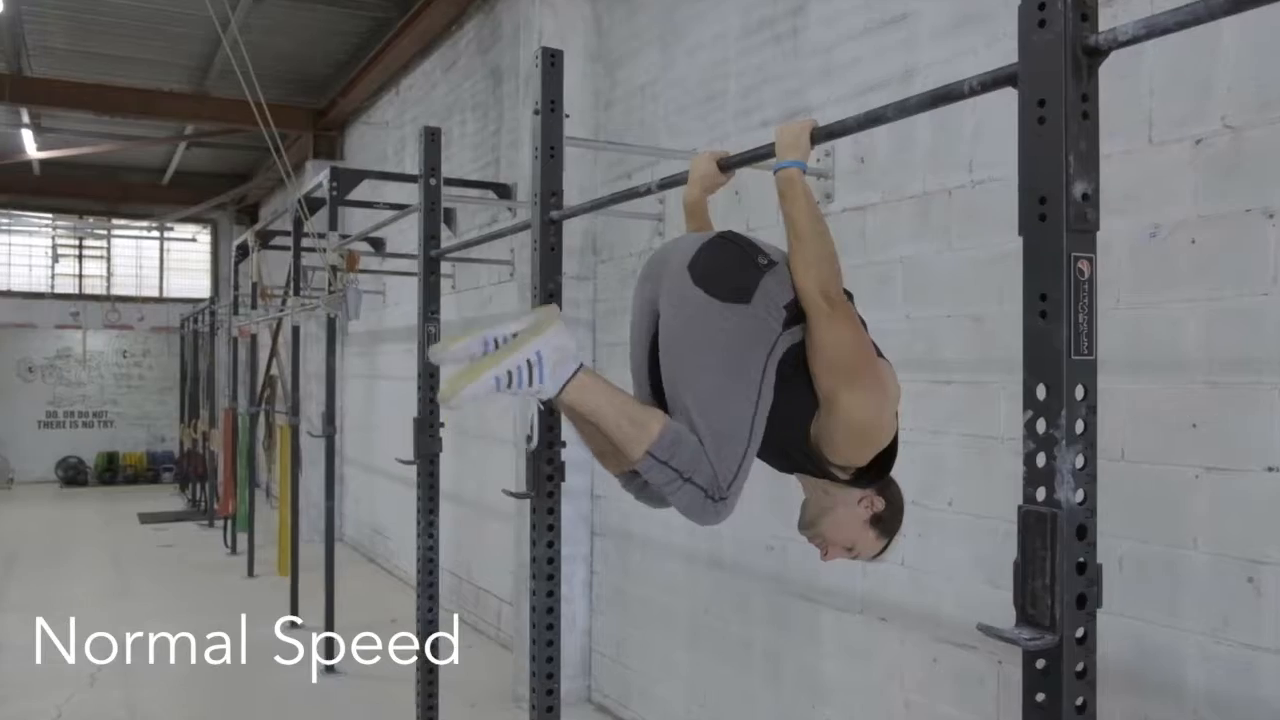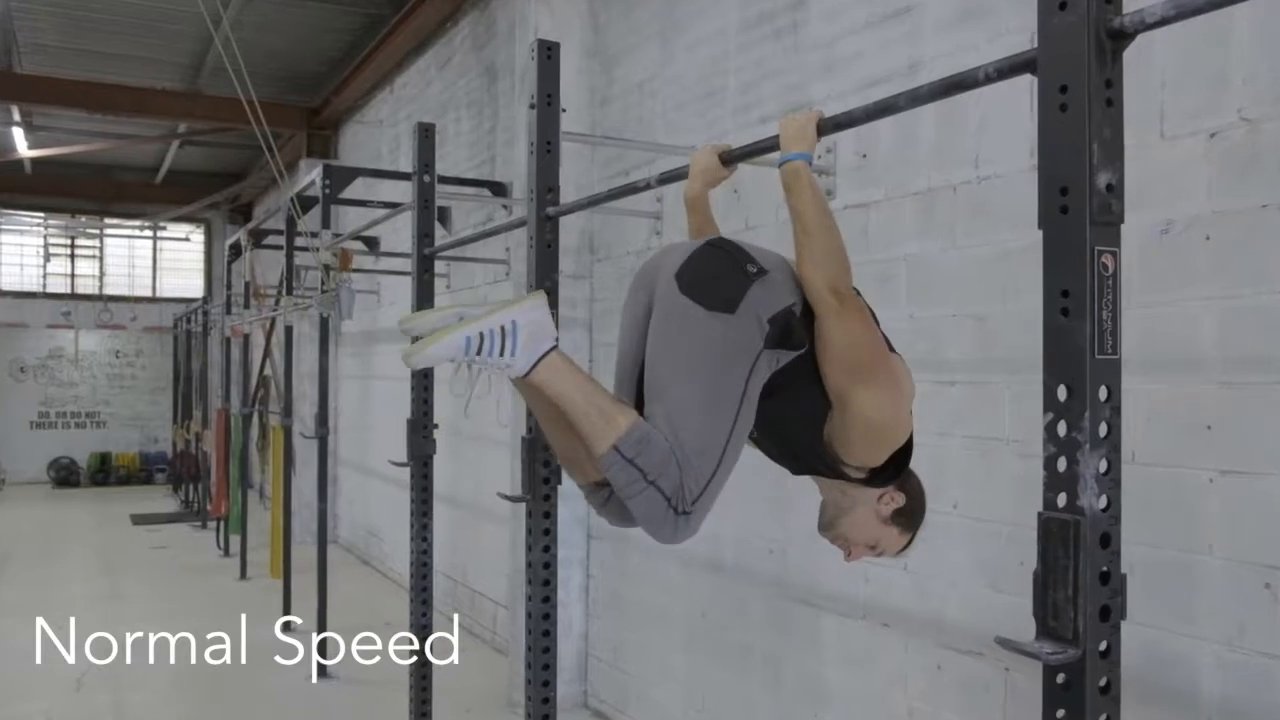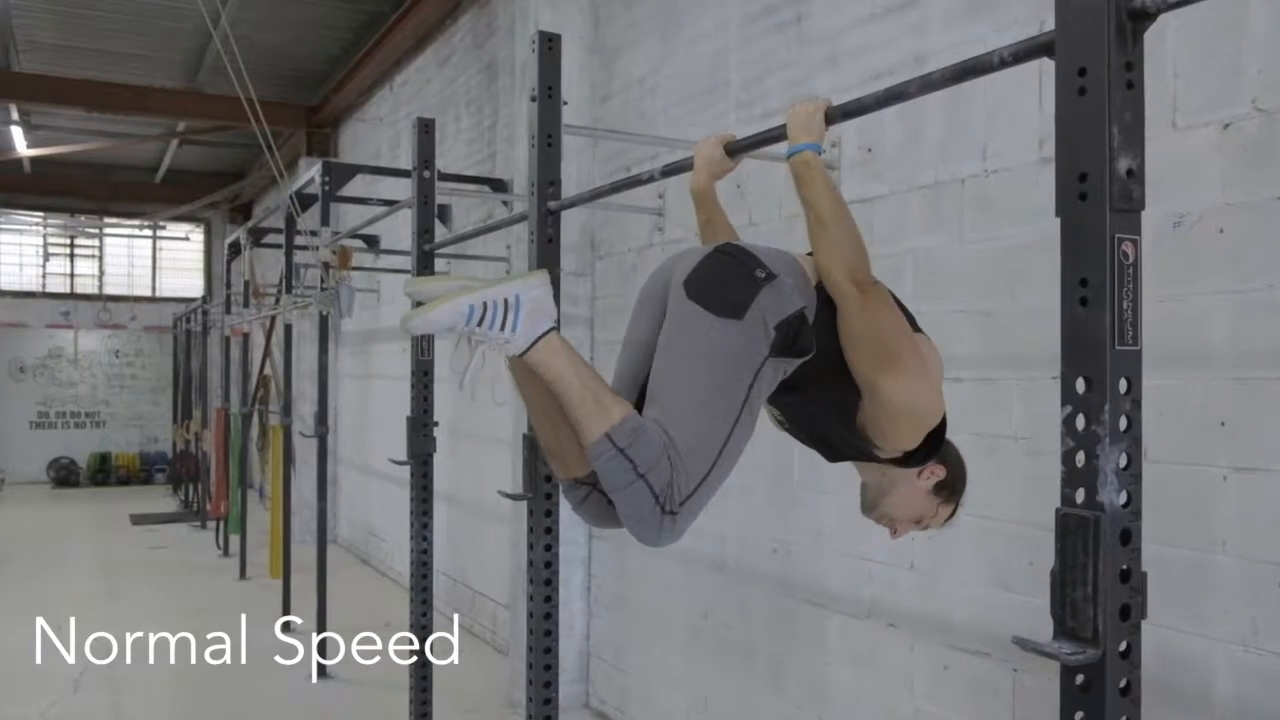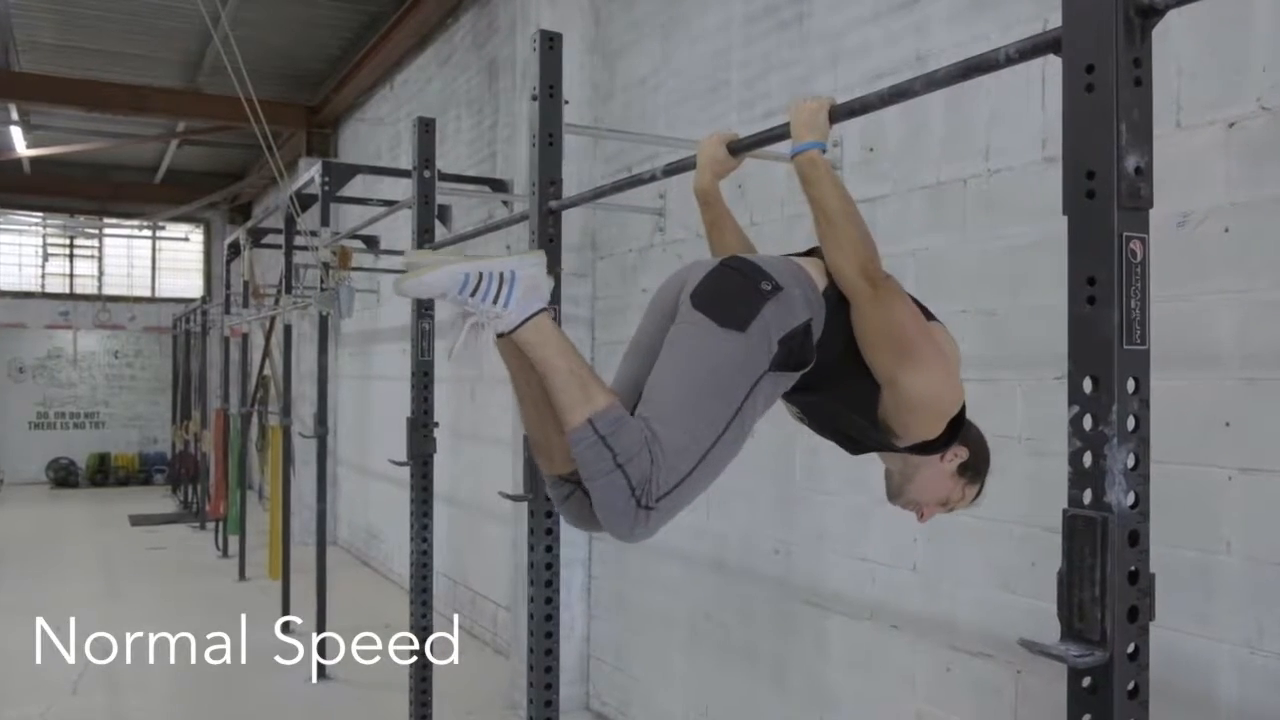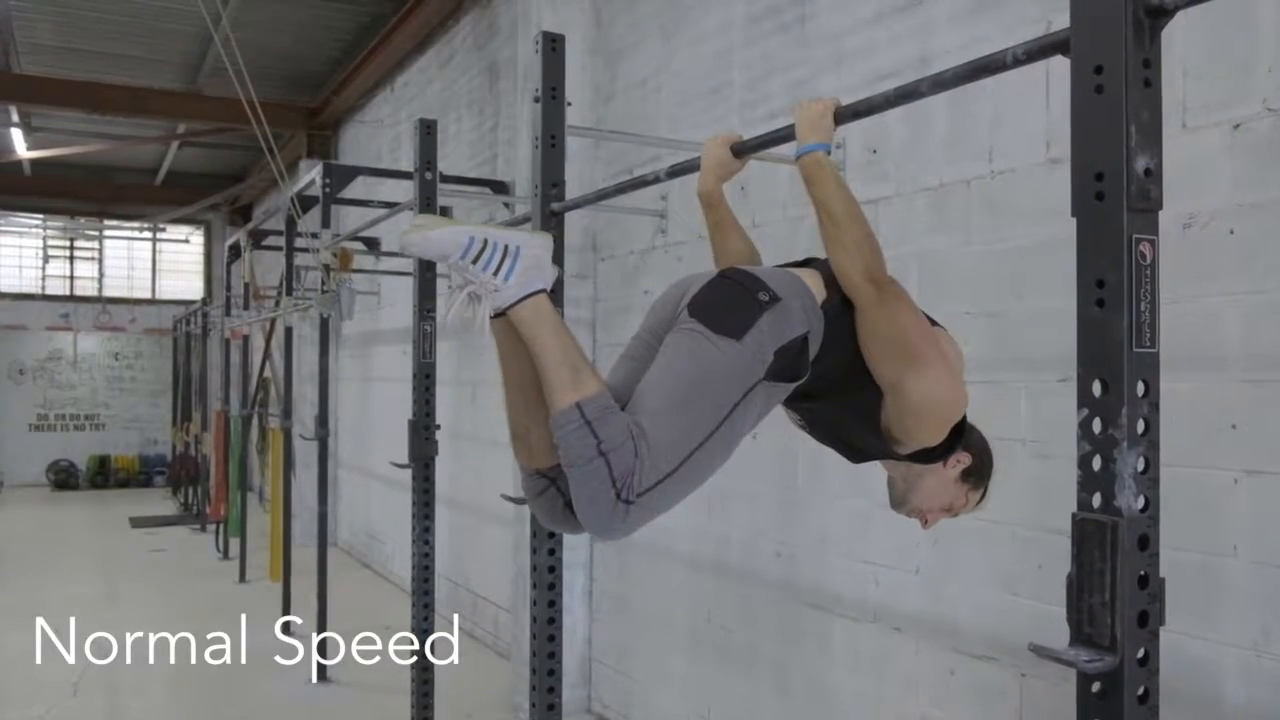
dt=0.4s
person 1, frame 1
right shoulder: (863, 433)
left wrist: (696, 197)
left hip: (675, 261)
right hip: (732, 286)
left knee: (658, 482)
left ankle: (540, 356)
right ankle: (556, 370)
person 1, frame 2
right shoulder: (877, 428)
left wrist: (698, 194)
left hip: (676, 272)
right hip: (728, 298)
left knee: (623, 500)
right knee: (670, 510)
left ankle: (516, 344)
right ankle: (531, 348)
person 1, frame 3
right shoulder: (908, 409)
right elbow: (854, 285)
right wrist: (805, 152)
left hip: (691, 276)
right hip: (738, 305)
left knee: (601, 499)
right knee: (656, 511)
left ankle: (511, 319)
right ankle: (530, 329)
person 1, frame 4
right shoulder: (930, 400)
right elbow: (865, 280)
right wrist: (809, 152)
left hip: (703, 289)
right hip: (754, 316)
left knee: (584, 501)
right knee: (630, 505)
left ankle: (508, 305)
right ankle: (520, 308)
person 1, frame 5
right shoulder: (935, 405)
right elbow: (870, 284)
right wrist: (814, 154)
left hip: (702, 302)
right hip: (753, 328)
left knee: (560, 503)
right knee: (610, 503)
left ankle: (507, 295)
right ankle: (520, 286)
